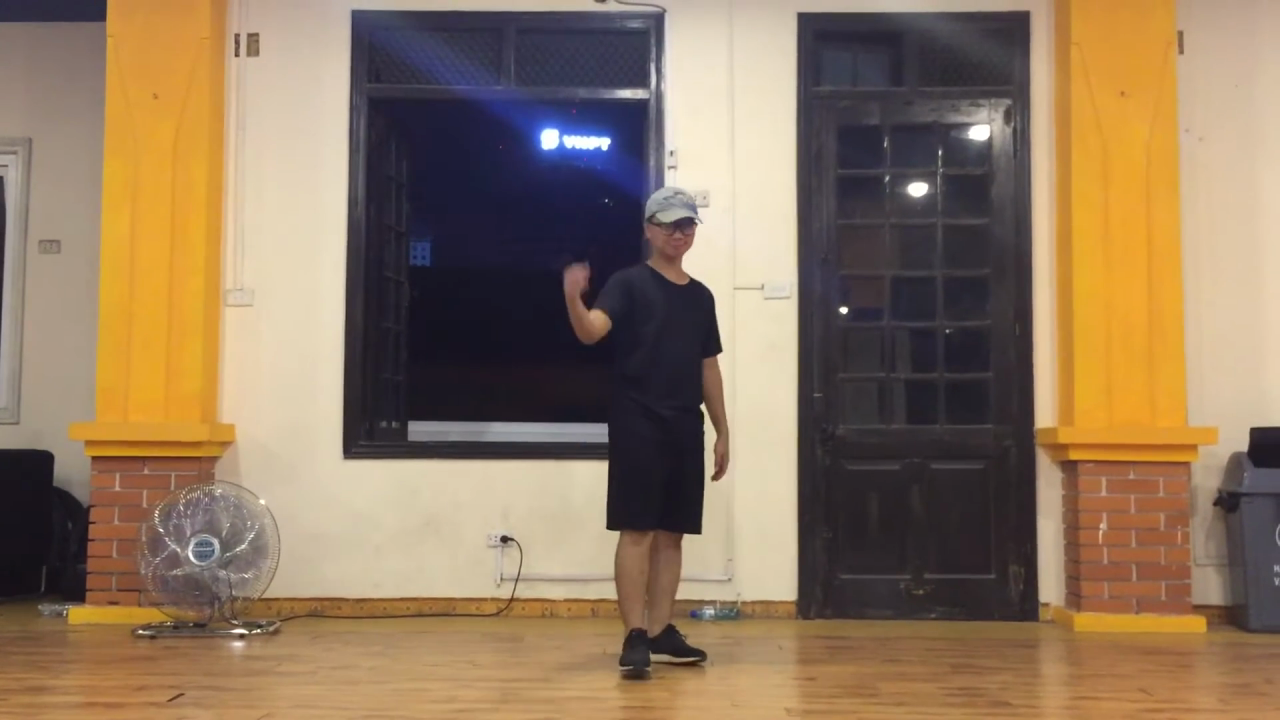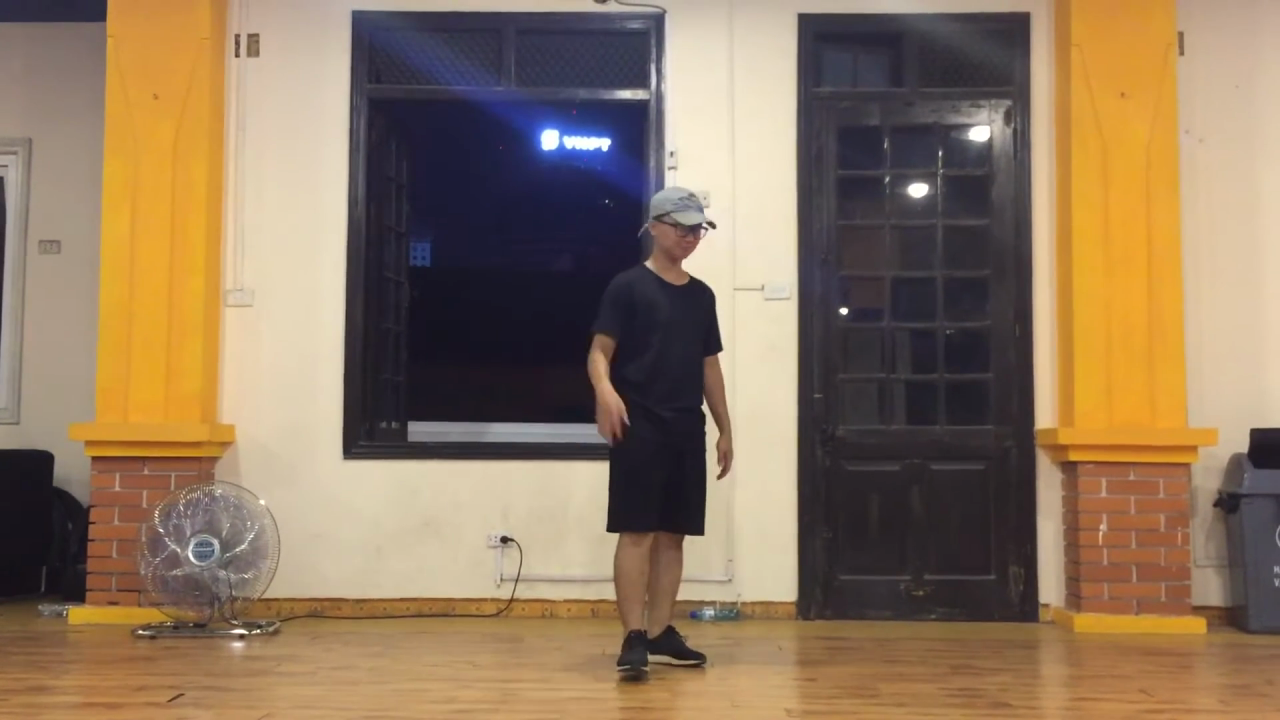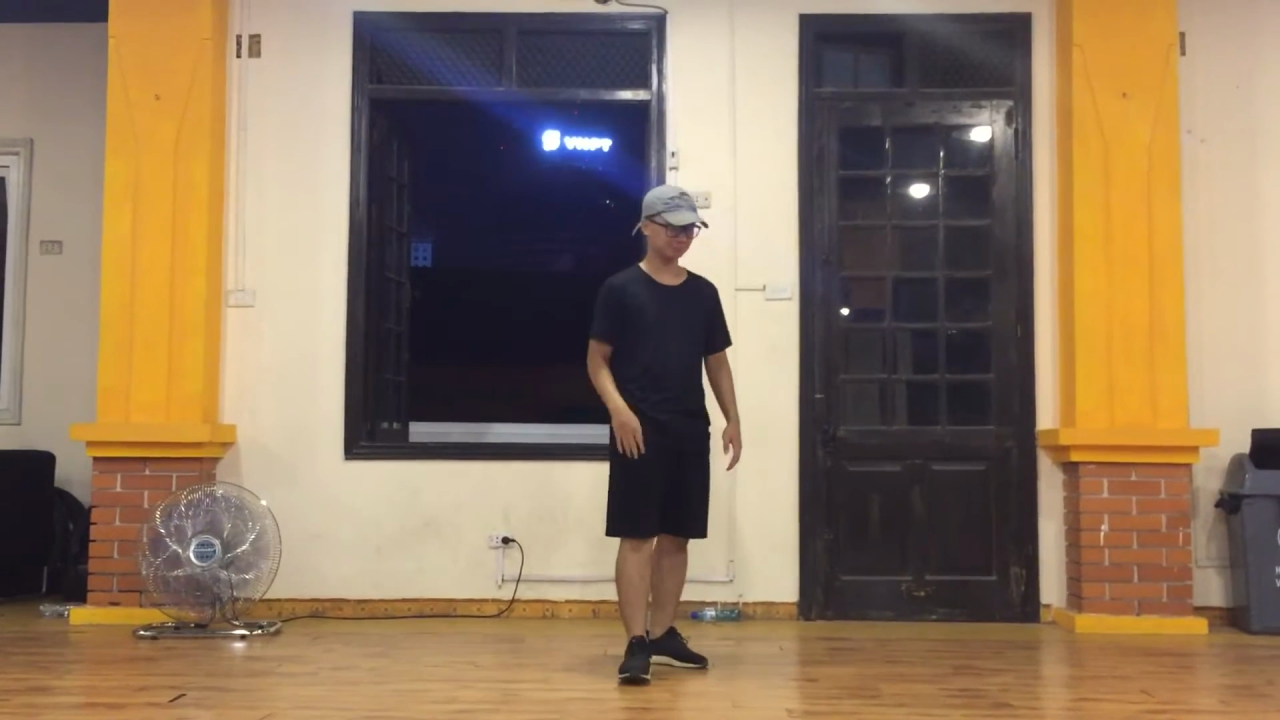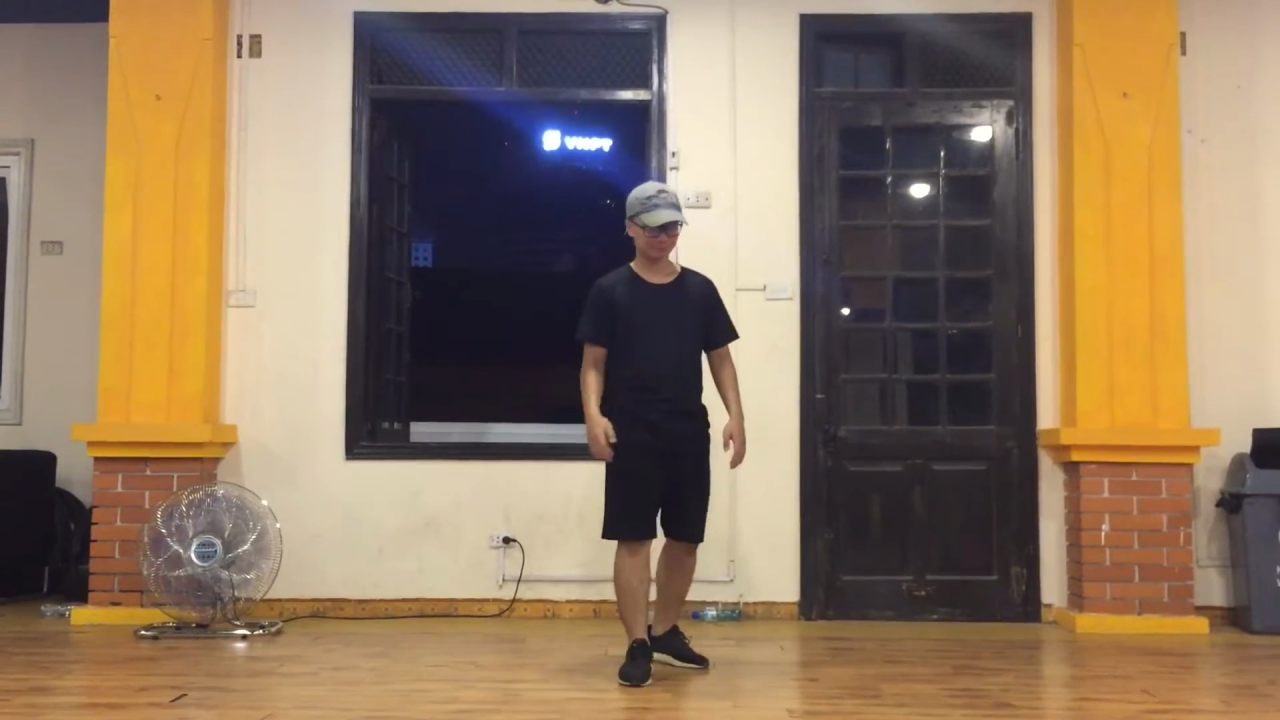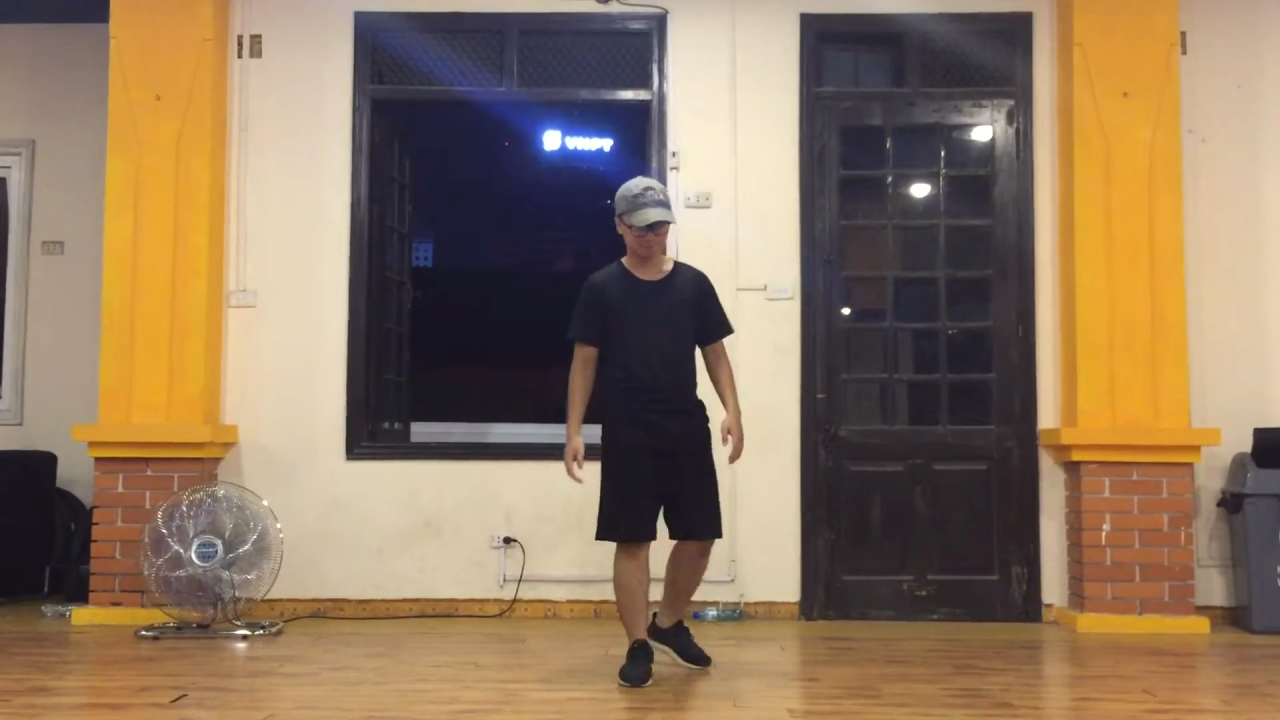
dt=0.2s
person 1, frame 1
left shoulder: (701, 296)
right shoulder: (629, 283)
right elbow: (591, 330)
left wrist: (722, 431)
right wrist: (573, 299)
left hip: (685, 427)
right hip: (637, 423)
left knee: (671, 533)
right knee: (637, 529)
left ankle: (661, 631)
right ankle: (635, 636)
person 1, frame 2
left shoulder: (702, 295)
right shoulder: (629, 286)
right elbow: (600, 349)
left wrist: (725, 429)
right wrist: (605, 392)
left hip: (688, 429)
right hip: (640, 426)
left knee: (672, 533)
right knee: (637, 531)
left ankle: (661, 633)
right ankle: (634, 637)
person 1, frame 3
left shoulder: (704, 293)
right shoulder: (621, 288)
left elbow: (717, 361)
right elbow: (597, 358)
left wrist: (732, 419)
right wrist: (618, 408)
left hip: (691, 430)
right hip: (640, 429)
left knee: (675, 536)
right knee: (636, 535)
left ankle: (662, 634)
right ankle: (637, 644)
person 1, frame 4
left shoulder: (700, 289)
right shoulder: (610, 290)
left elbow: (719, 357)
right elbow: (592, 363)
left wrist: (735, 415)
right wrist: (593, 414)
left hip: (689, 431)
right hip: (633, 434)
left knee: (684, 538)
right knee: (633, 539)
left ankle: (665, 632)
right ankle: (638, 645)
person 1, frame 5
left shoulder: (694, 283)
right shoulder: (601, 287)
left elbow: (714, 352)
right elbow: (584, 362)
left wrist: (732, 410)
right wrist: (574, 430)
left hip: (688, 428)
right hip: (628, 432)
left knee: (699, 534)
right knee: (632, 540)
left ankle: (670, 623)
right ankle: (638, 647)
